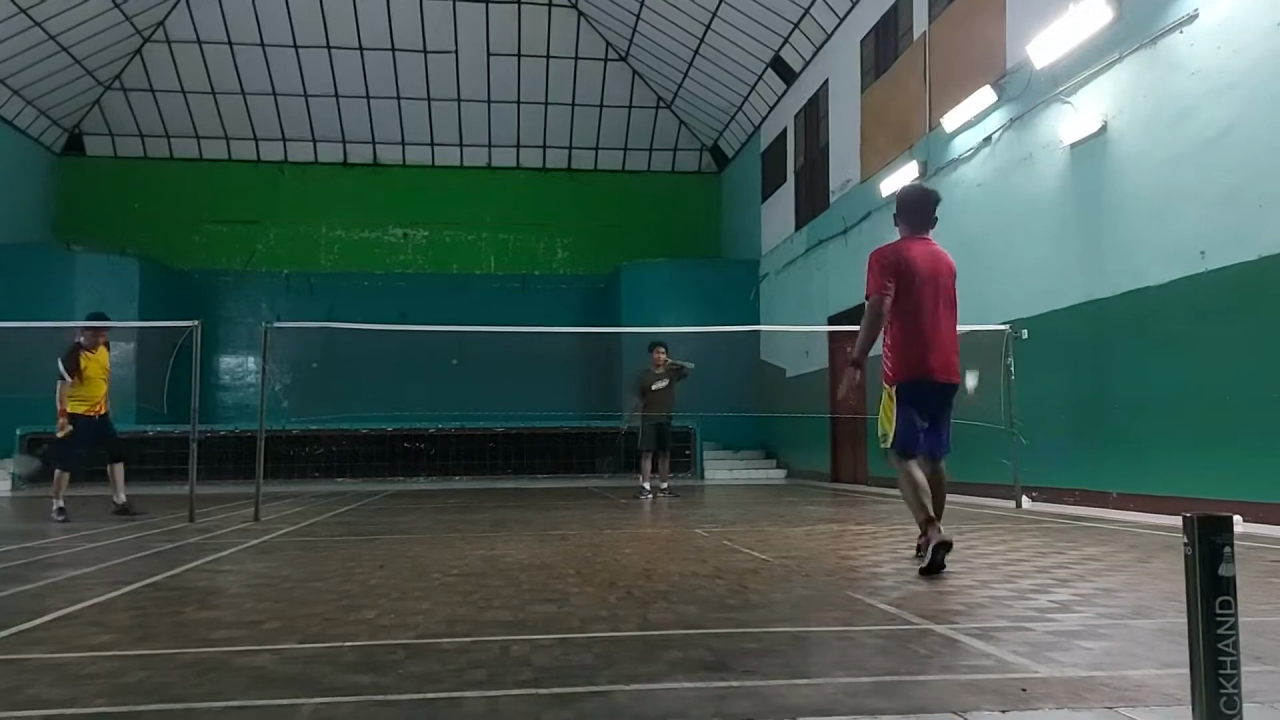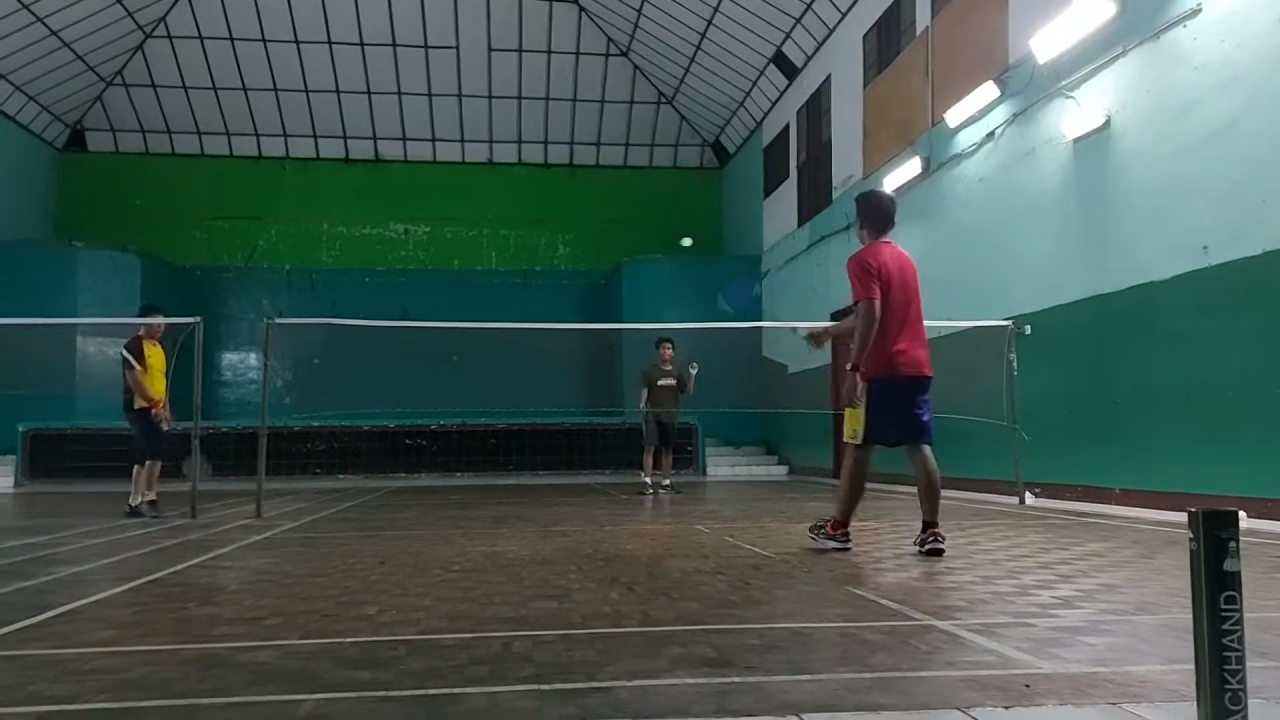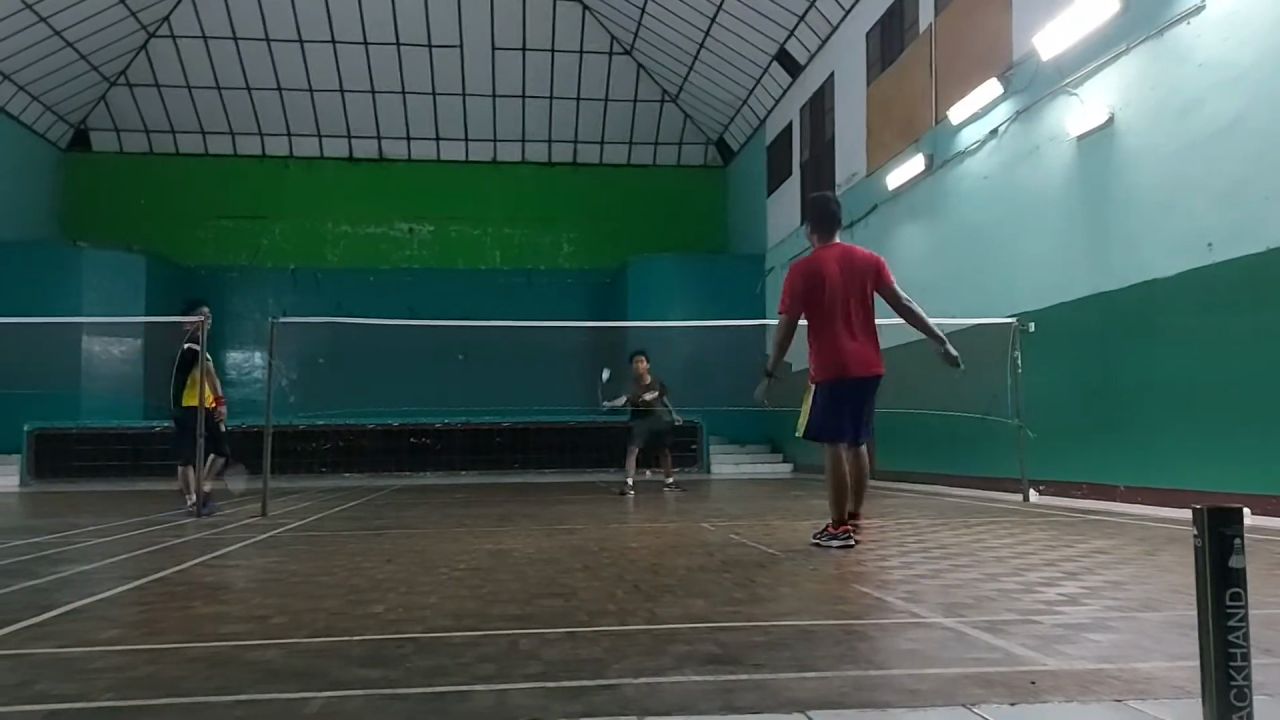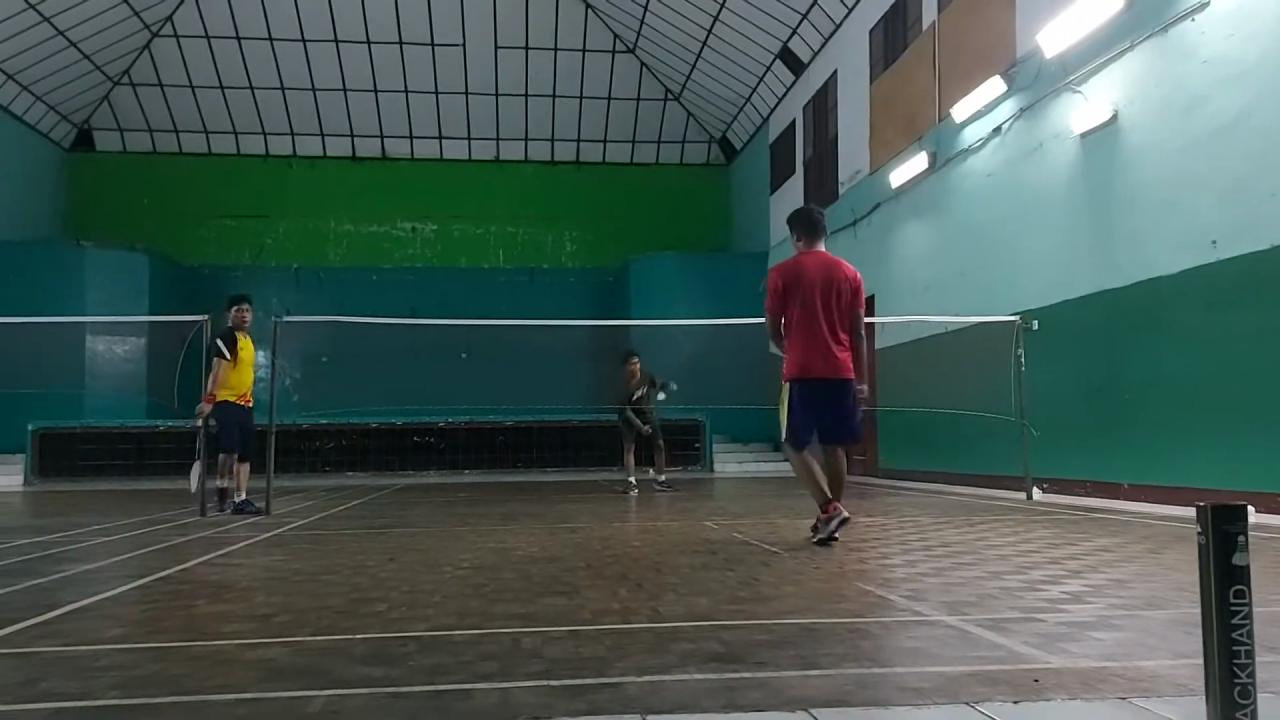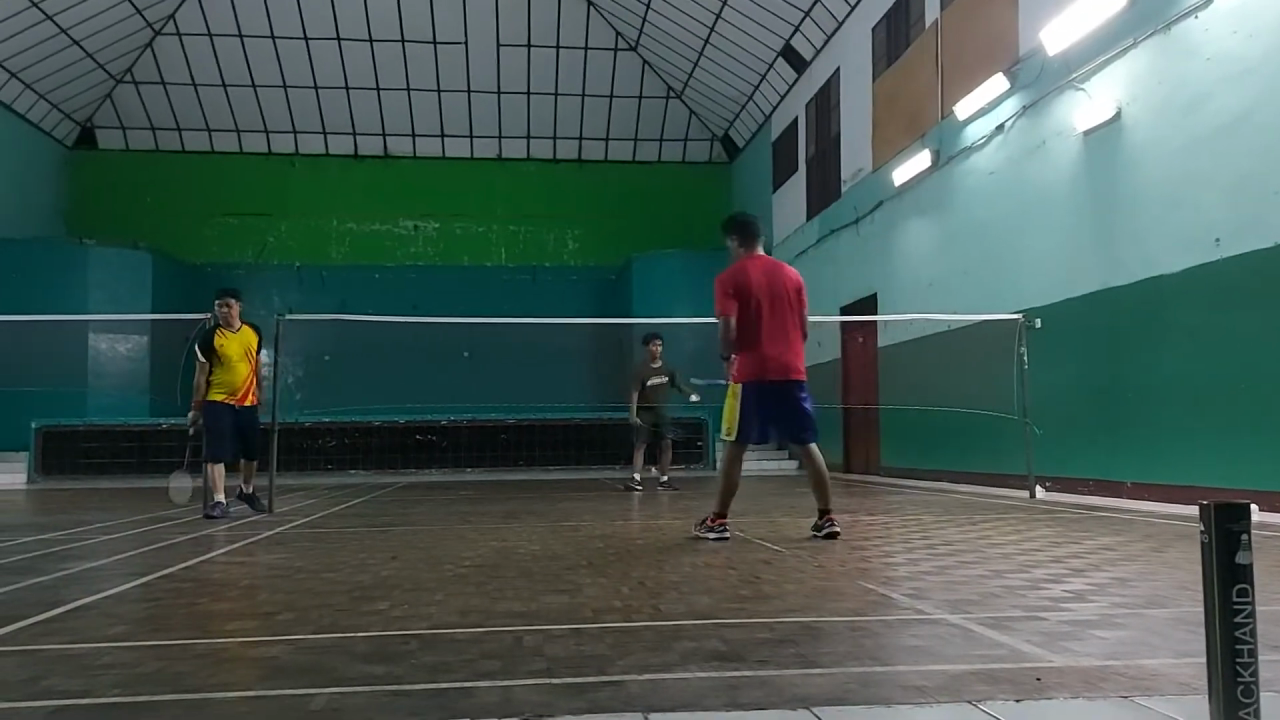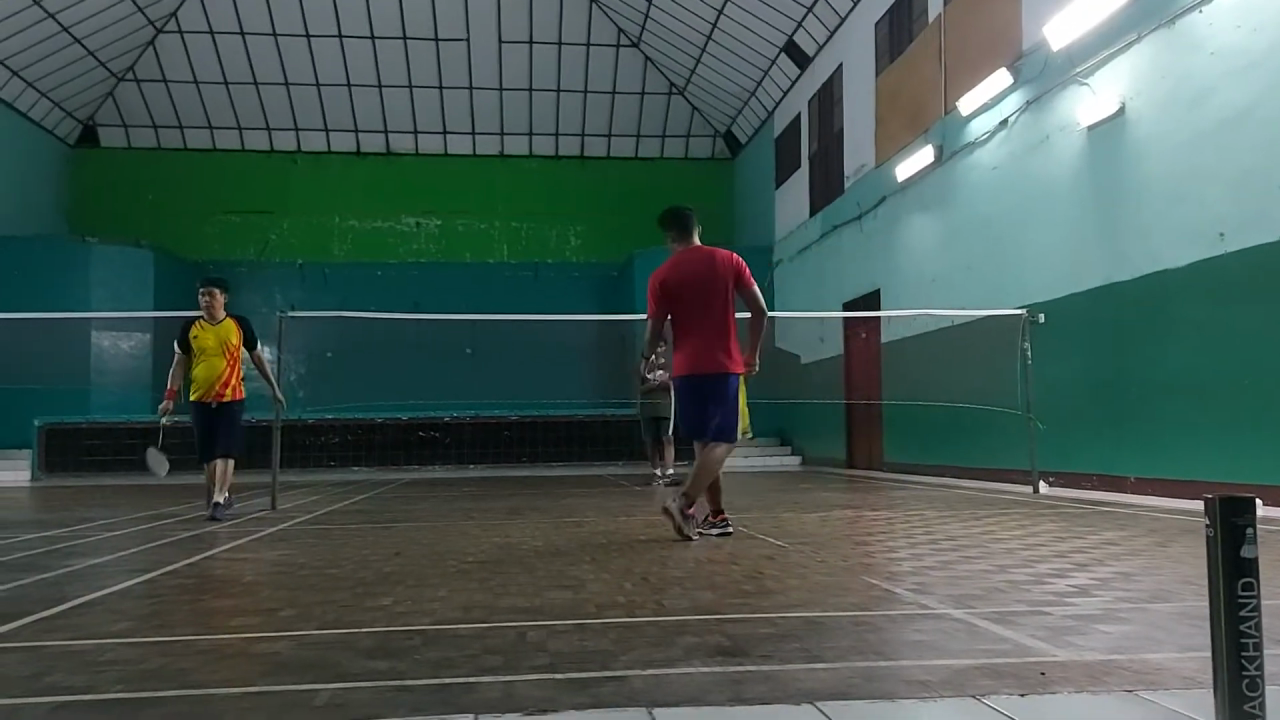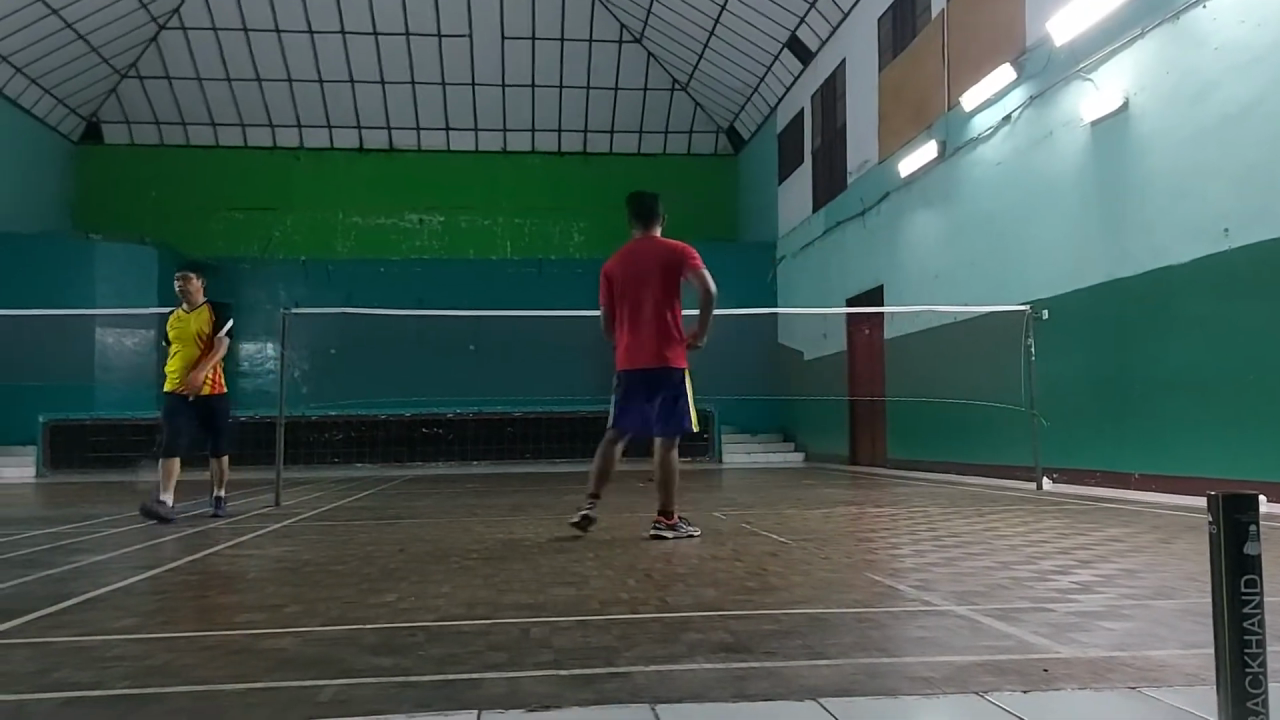
dt=0.5s
person 1, frame 1
left shoulder: (886, 257)
right shoulder: (946, 262)
left elbow: (878, 311)
left wrist: (856, 363)
left hip: (907, 372)
right hip: (945, 372)
left knee: (904, 457)
right knee: (933, 457)
left ankle: (931, 530)
right ankle: (931, 533)
person 1, frame 2
left shoulder: (862, 260)
right shoulder: (904, 258)
left elbow: (870, 316)
left wrist: (854, 367)
right wrist: (831, 332)
left hip: (881, 370)
right hip: (917, 367)
left knee: (858, 449)
right knee: (919, 447)
left ankle: (838, 527)
right ankle: (931, 531)
person 1, frame 3
left shoulder: (801, 270)
right shoulder: (868, 260)
left elbow: (786, 328)
right elbow: (904, 306)
left wrist: (769, 373)
right wrist: (941, 342)
left hip: (830, 370)
right hip: (869, 367)
left knee: (835, 445)
right knee: (858, 441)
left ankle: (840, 527)
right ankle: (855, 516)
person 1, frame 4
left shoulder: (783, 272)
right shoulder: (850, 273)
left elbow: (773, 327)
right elbow: (859, 332)
right wrist: (861, 378)
left hip: (802, 372)
right hip: (840, 373)
left knee: (797, 447)
right knee: (835, 446)
left ankle: (832, 507)
right ankle: (828, 518)
person 1, frame 5
left shoulder: (730, 278)
right shoulder: (791, 275)
left elbow: (728, 331)
right elbow: (802, 328)
left wrist: (727, 357)
left hip: (751, 375)
right hip: (791, 372)
left knee: (735, 447)
right knee: (807, 445)
left ankle: (718, 520)
right ankle: (826, 517)
person 1, frame 6
left shoulder: (662, 276)
right shoulder: (729, 261)
left elbow: (654, 331)
right elbow: (760, 310)
left wrist: (647, 358)
right wrist: (753, 353)
left hip: (686, 370)
right hip: (724, 366)
left knee: (704, 442)
right knee: (721, 442)
left ankle: (718, 516)
right ankle: (683, 504)
person 1, frame 7
left shoulder: (613, 264)
right shoulder: (678, 252)
left elbow: (607, 323)
right elbow: (708, 291)
right wrist: (700, 332)
left hip: (628, 362)
right hip: (667, 359)
left knee: (615, 436)
right knee: (667, 439)
left ankle: (591, 504)
right ankle: (666, 519)
person 2, frame 1
left shoulder: (104, 348)
right shoulder: (72, 356)
right elbow: (63, 388)
left wrist: (105, 404)
right wrist: (62, 416)
left hip: (100, 413)
right hip: (77, 415)
left knee: (116, 455)
right knee: (66, 461)
left ankle: (120, 502)
right ankle: (58, 505)
person 2, frame 2
left shoulder: (158, 347)
right shoulder: (133, 346)
right elbow: (134, 380)
left wrist: (163, 406)
right wrist: (153, 404)
left hip: (153, 409)
right hip: (140, 408)
left knee: (144, 456)
right knee: (155, 453)
left ankle: (134, 503)
right ankle: (149, 498)
person 2, frame 3
left shoulder: (196, 340)
right shoulder: (194, 341)
right elbow: (209, 372)
right wrist: (221, 401)
left hip: (204, 406)
right hip: (189, 407)
left knee: (221, 450)
right knee: (188, 456)
left ankle: (203, 489)
right ankle: (192, 501)
person 2, frame 4
left shoulder: (248, 340)
right shoulder: (226, 338)
right elbow: (217, 370)
right wrist: (209, 399)
left hip: (245, 404)
right hip: (226, 402)
left knee: (245, 454)
right knee: (230, 448)
left ankle: (240, 500)
right ankle: (222, 486)
person 2, frame 5
left shoulder: (253, 332)
right shoulder: (209, 337)
right elbow: (201, 374)
left wrist: (259, 391)
right wrist: (197, 407)
left hip: (248, 403)
right hip: (218, 403)
left knee: (251, 453)
right knee: (216, 454)
left ankle: (247, 491)
right ankle: (219, 502)
person 2, frame 6
left shoulder: (240, 325)
right shoulder: (189, 328)
left elbow: (258, 358)
right elbow: (179, 365)
left wrist: (274, 388)
right wrist: (170, 397)
left hip: (231, 400)
right hip: (200, 400)
left knee: (227, 451)
right knee: (207, 455)
left ankle: (220, 501)
right ankle: (220, 496)
person 2, frame 7
left shoulder: (219, 311)
right shoulder: (172, 318)
left elbow: (221, 347)
left wrist: (201, 372)
right wrist: (169, 389)
left hip: (211, 392)
right hip: (176, 394)
left knee: (218, 449)
right knee: (170, 448)
left ankle: (219, 497)
right ankle: (164, 503)
